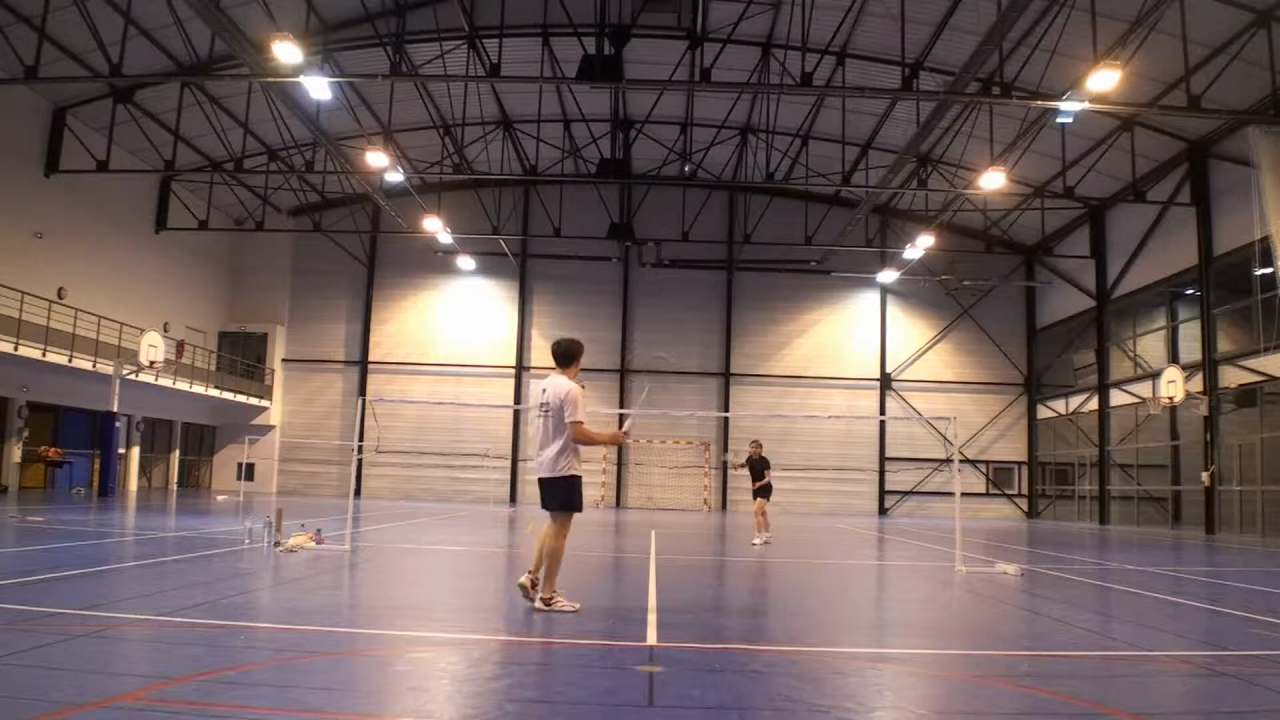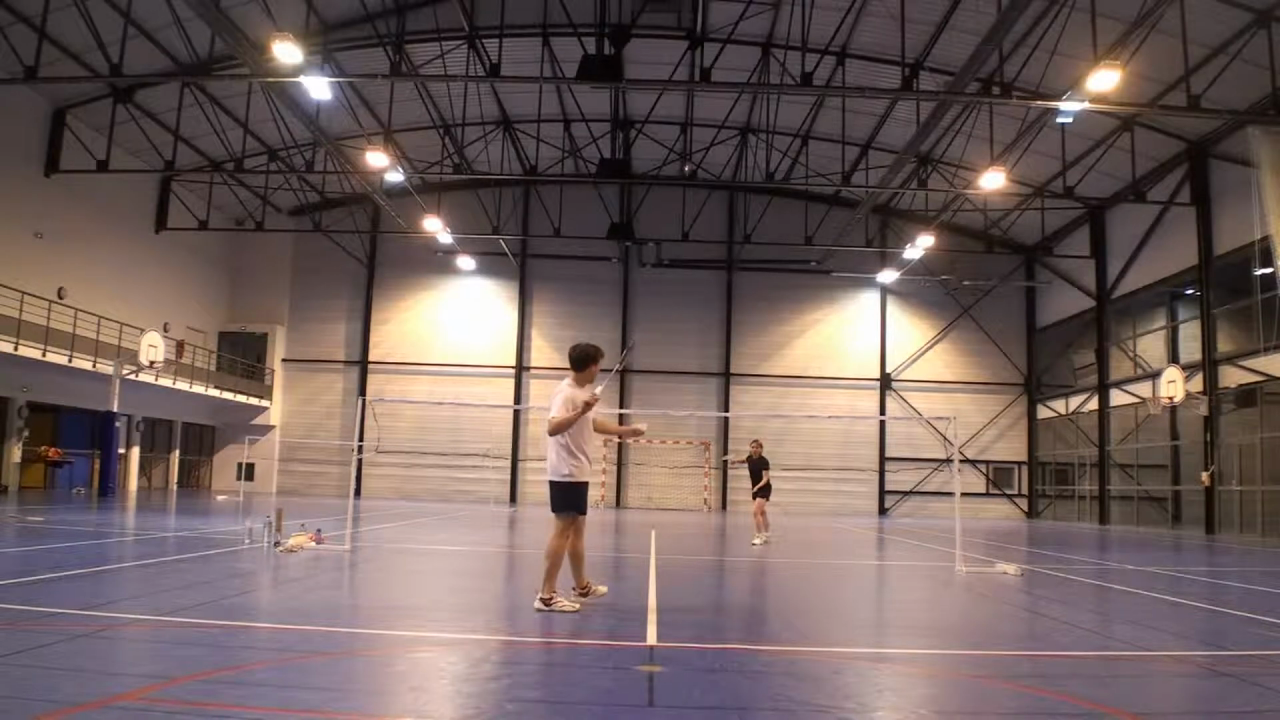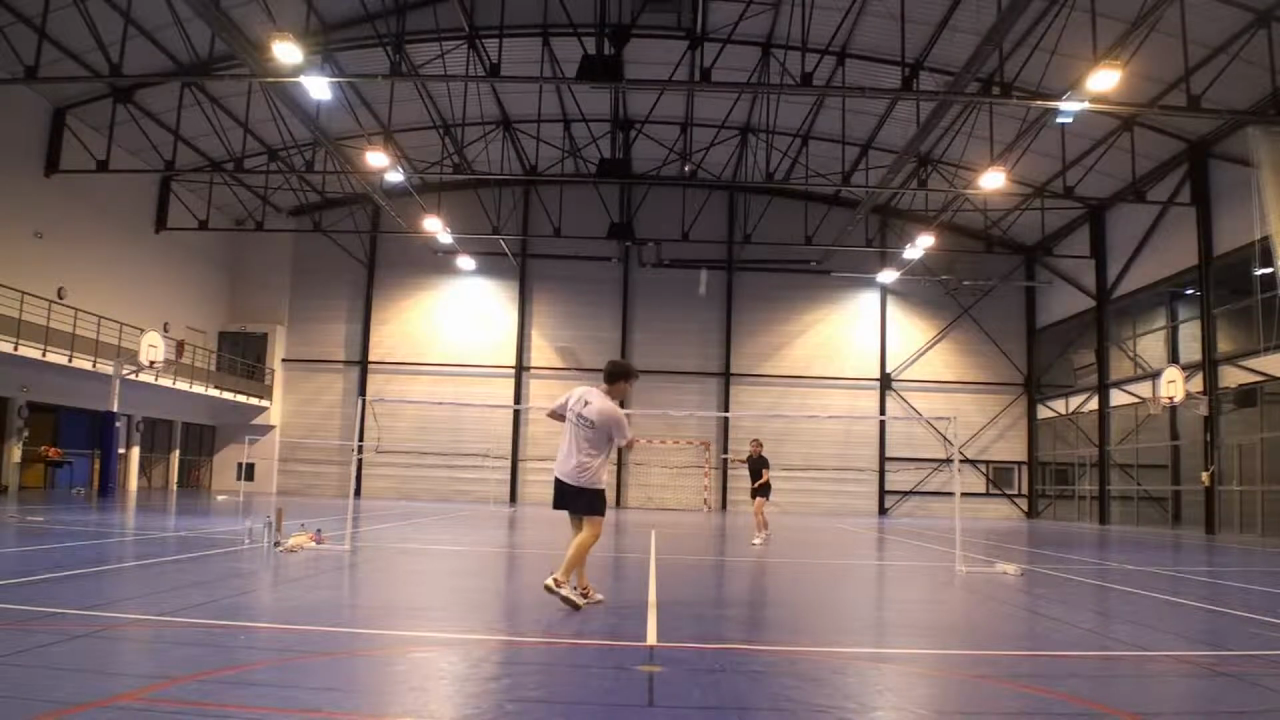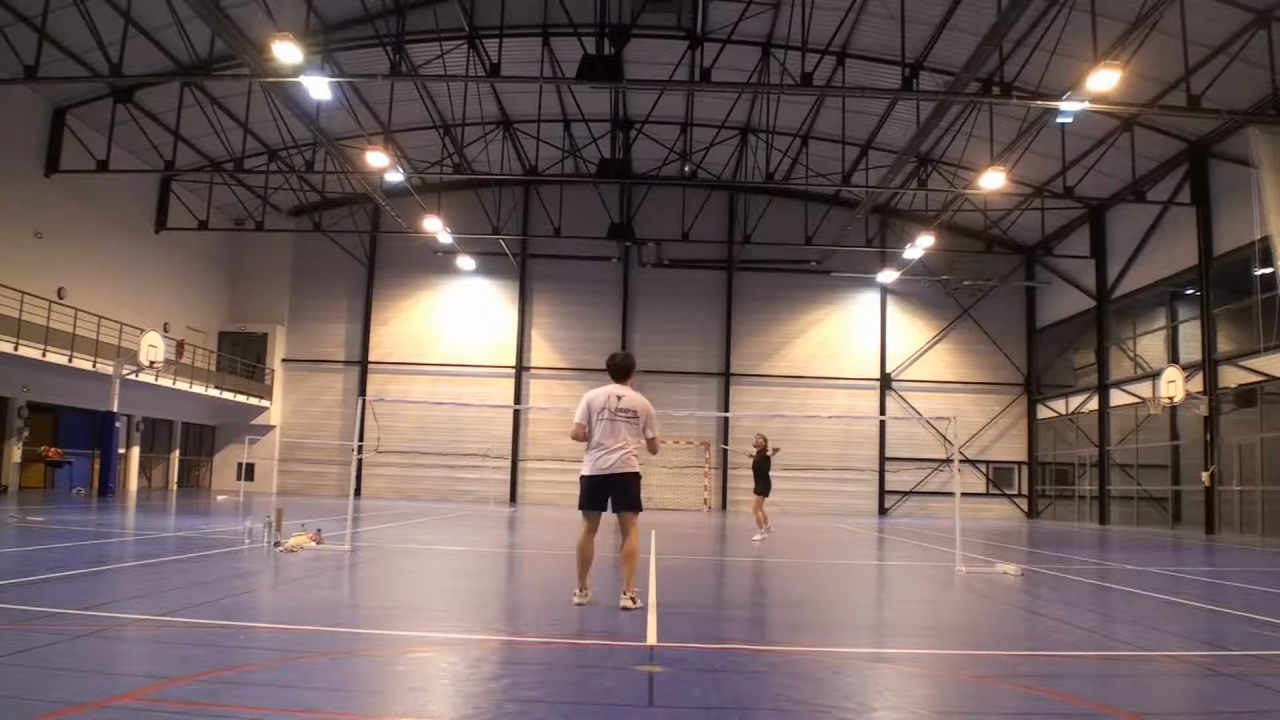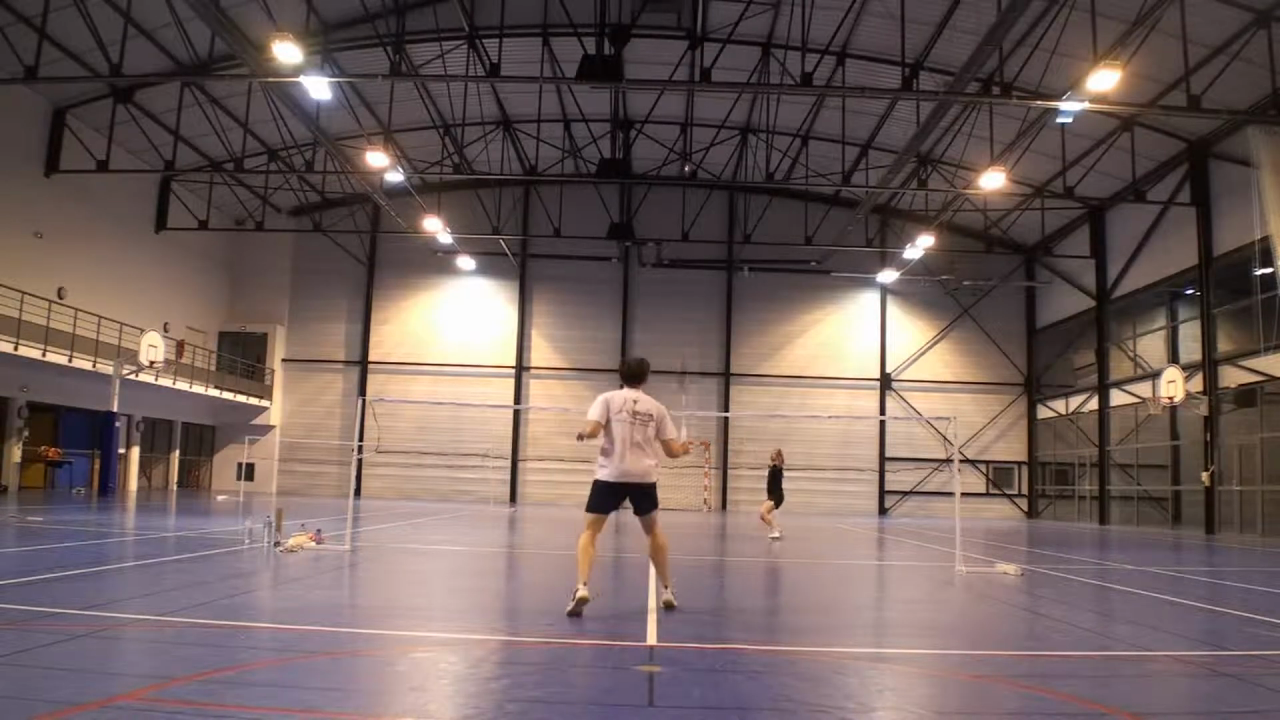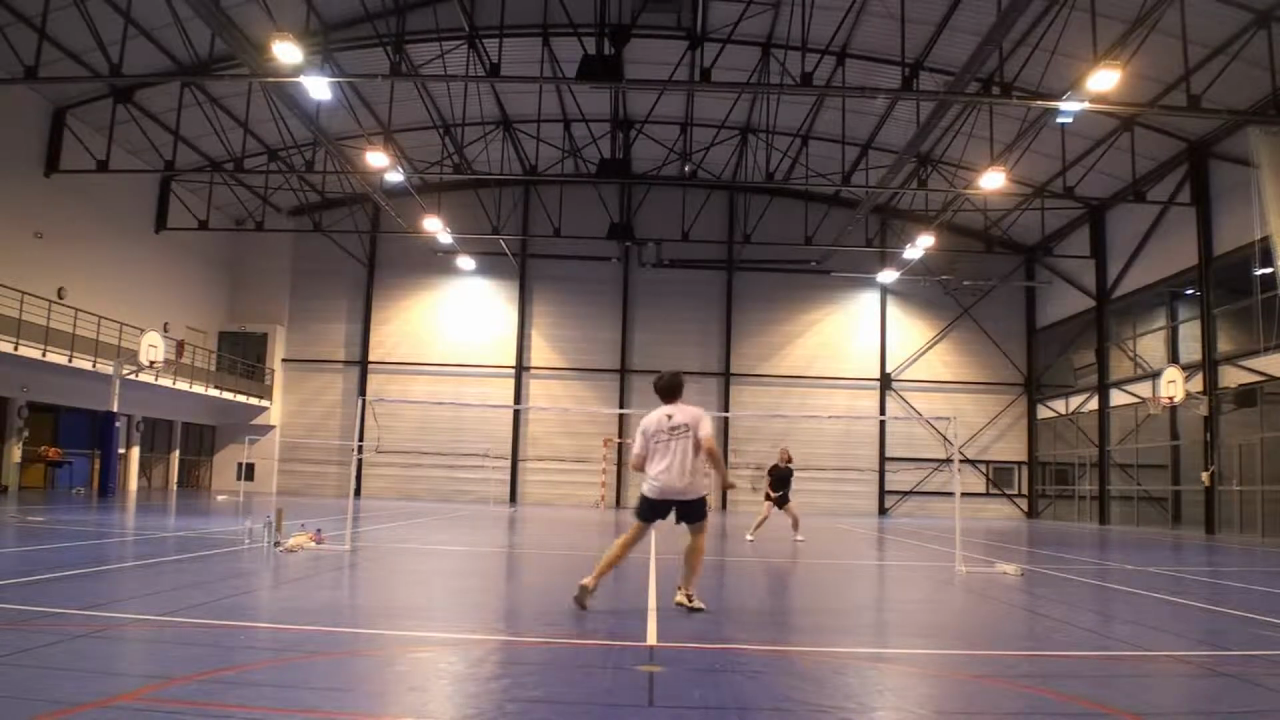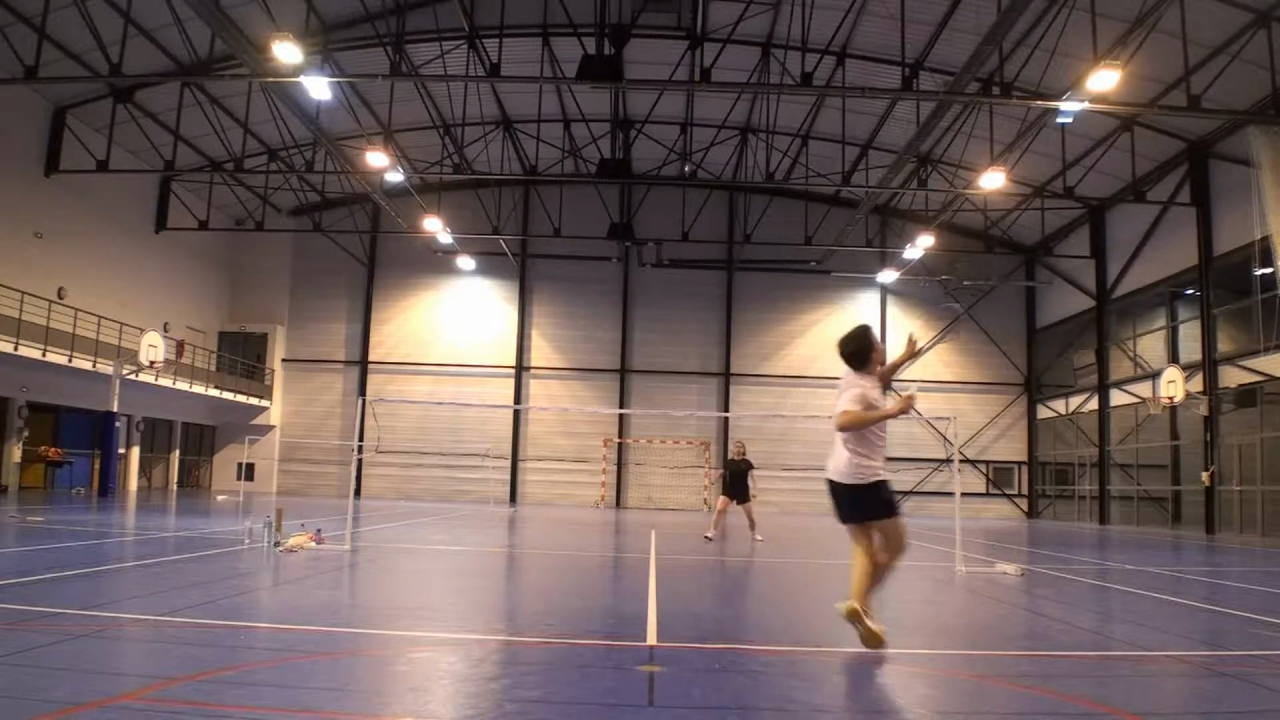
dt=0.7s
person 1, frame 1
left shoulder: (545, 386)
right shoulder: (571, 389)
right elbow: (577, 435)
right wrist: (609, 438)
left hip: (546, 467)
right hip: (564, 470)
left knee: (553, 527)
right knee: (559, 530)
left ankle: (532, 577)
right ankle: (546, 595)
person 1, frame 2
left shoulder: (581, 391)
right shoulder: (566, 393)
left elbow: (593, 423)
right elbow: (552, 429)
left wrist: (625, 431)
right wrist: (580, 412)
left hip: (575, 473)
right hip: (568, 474)
left knee: (577, 529)
right knee: (563, 531)
left ankle: (582, 587)
right ankle: (546, 595)
person 1, frame 3
left shoulder: (578, 393)
right shoulder: (613, 414)
left elbow: (552, 413)
right elbow: (627, 444)
right wrist: (629, 440)
left hip: (564, 474)
right hip: (588, 480)
left knee: (580, 529)
right knee: (590, 531)
left ankle: (582, 588)
right ankle: (560, 578)
person 1, frame 4
left shoulder: (592, 396)
right shoulder: (643, 404)
left elbow: (576, 434)
right elbow: (654, 449)
left hip: (594, 470)
right hip: (626, 471)
left knee: (588, 529)
right knee: (629, 533)
left ankle: (581, 590)
right ankle: (628, 593)
person 1, frame 5
left shoulder: (607, 399)
right shoulder: (657, 408)
left elbow: (592, 430)
right elbow: (672, 451)
left wrist: (583, 433)
right wrist: (684, 448)
left hip: (611, 476)
right hip: (644, 477)
left knee: (589, 532)
right knee: (653, 531)
left ankle: (582, 587)
right ankle: (667, 590)
person 1, frame 6
left shoulder: (648, 421)
right shoulder: (697, 414)
left elbow: (636, 464)
right elbow: (710, 447)
right wrist: (724, 477)
left hip: (656, 488)
right hip: (689, 489)
left knee: (631, 537)
right knee: (698, 534)
left ankle: (590, 582)
right ankle: (686, 593)
person 1, frame 7
left shoulder: (857, 377)
right shoulder: (859, 389)
left elbow: (878, 383)
right elbow: (844, 422)
left wrist: (905, 358)
right wrist: (891, 412)
left hip: (843, 475)
right hip: (863, 476)
left knee: (866, 548)
right knee: (894, 544)
left ankle: (855, 604)
right ankle: (858, 604)
